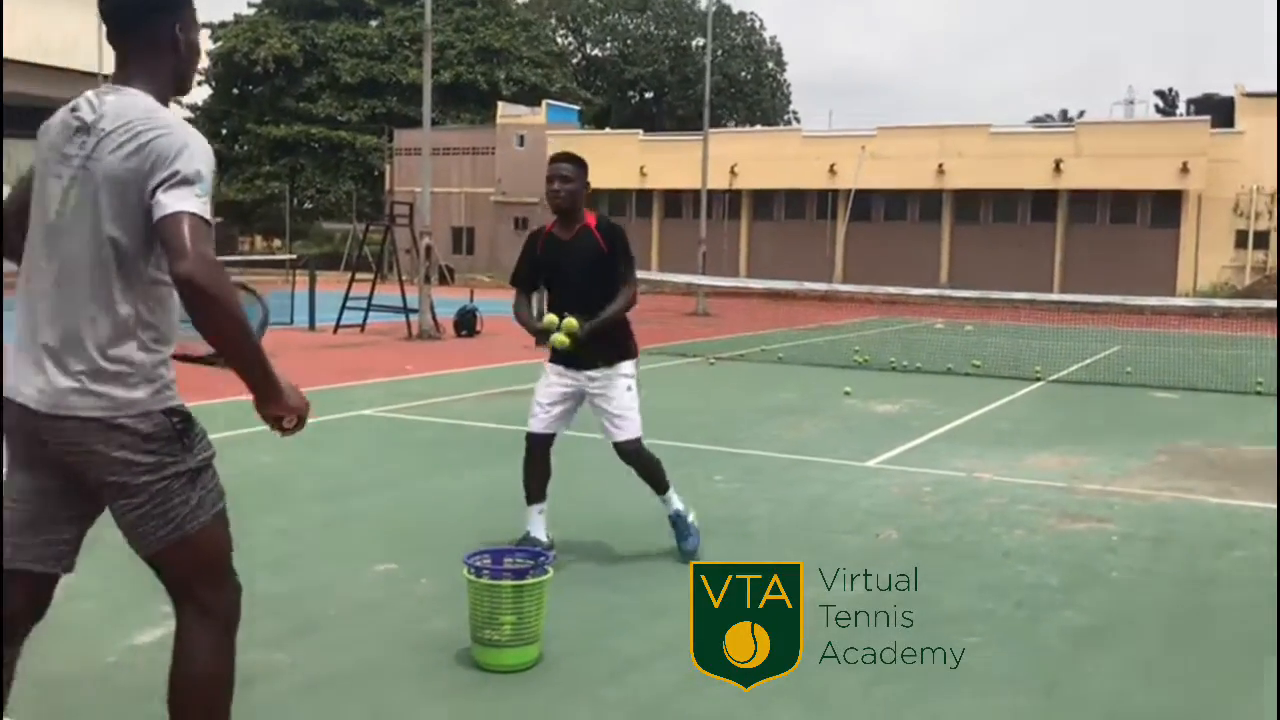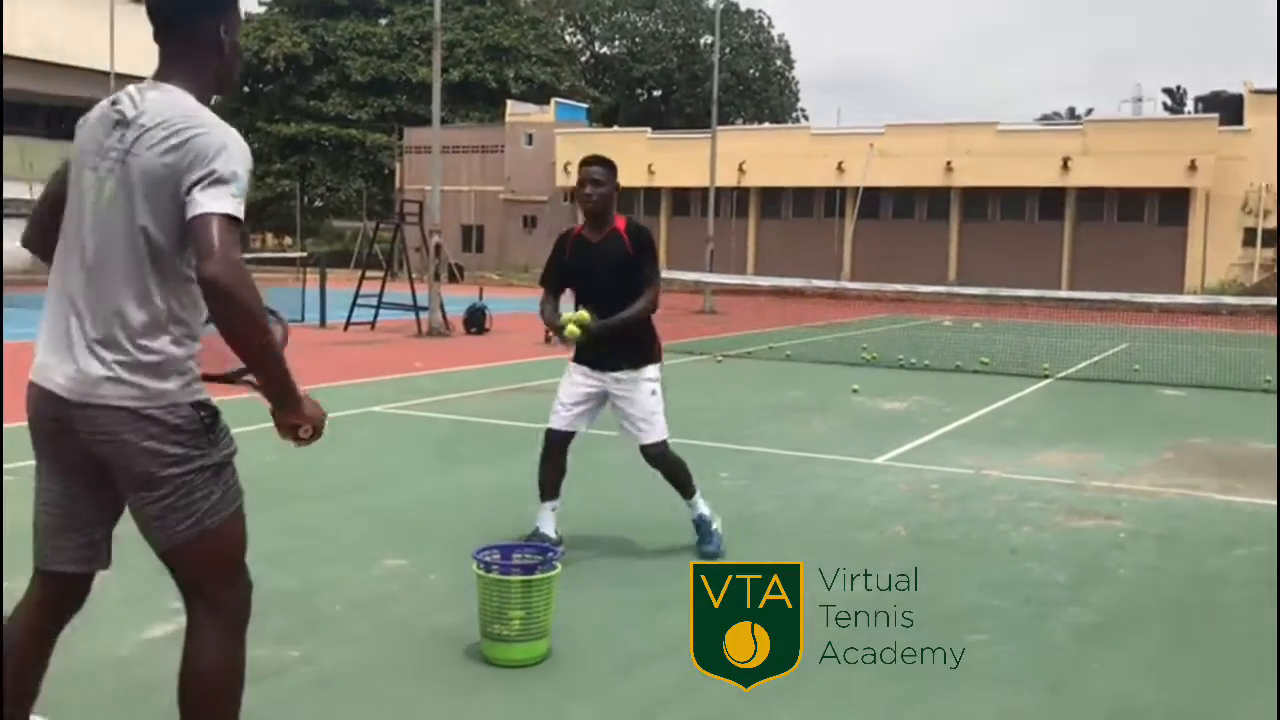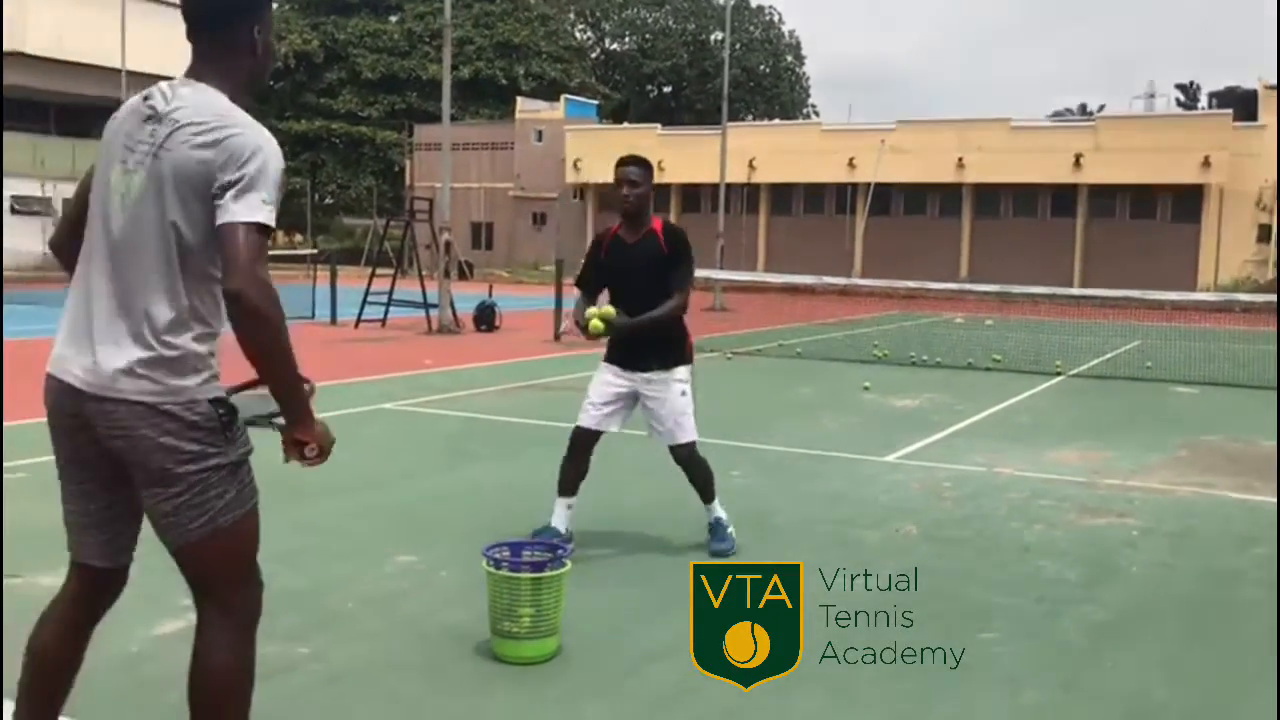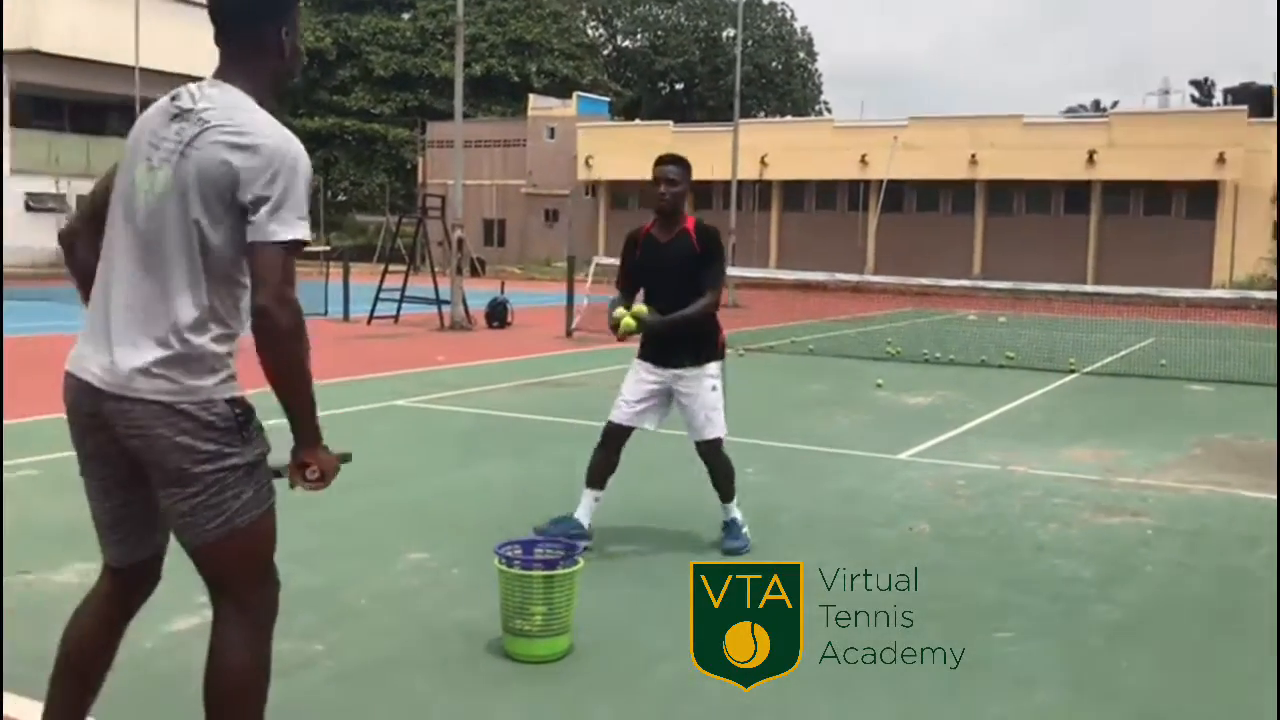
dt=0.1s
person 1, frame 1
left shoulder: (59, 127)
right shoulder: (172, 141)
right elbow: (194, 273)
right wrist: (269, 388)
right hip: (122, 414)
right knee: (209, 603)
person 1, frame 2
left shoulder: (101, 119)
right shoulder: (210, 139)
right elbow: (221, 275)
right wrist: (286, 397)
right hip: (149, 406)
right knee: (221, 600)
person 1, frame 3
left shoulder: (129, 117)
right shoulder: (243, 141)
left elbow: (68, 241)
right elbow: (245, 289)
right wrist: (299, 411)
left hip: (73, 385)
right hip: (166, 401)
left knee: (91, 583)
right knee: (230, 601)
person 1, frame 4
left shoulder: (157, 116)
right shoulder: (273, 147)
left elbow: (77, 238)
right elbow: (273, 307)
right wrist: (307, 436)
left hip: (91, 384)
right hip: (183, 400)
left knee: (125, 579)
right knee: (247, 601)
person 2, frame 1
left shoulder: (609, 234)
right shoulder: (538, 242)
left elbow: (629, 294)
right elbow: (522, 298)
left wrist: (589, 328)
right wrist: (531, 324)
left hip: (612, 362)
right hip: (562, 363)
left knee: (630, 448)
right knee: (536, 441)
left ankle: (677, 512)
right ankle: (536, 535)
person 2, frame 2
left shoulder: (637, 237)
right shoulder: (567, 243)
left elbow: (651, 298)
right elbow: (550, 297)
left wrist: (605, 325)
right wrist: (554, 322)
left hip: (636, 365)
right hip: (586, 363)
left knee: (655, 450)
right knee: (554, 439)
left ankle: (702, 516)
right ankle: (546, 530)
person 2, frame 3
left shoulder: (673, 239)
right shoulder: (603, 244)
left elbow: (682, 300)
right elbow: (587, 296)
left wrist: (636, 323)
right wrist: (584, 318)
left hip: (667, 365)
right hip: (618, 362)
left knee: (683, 450)
right knee: (582, 438)
left ankle: (718, 520)
right ankle: (559, 526)
person 2, frame 4
left shoulder: (705, 237)
right shoulder: (637, 240)
left elbow: (713, 298)
right elbow: (625, 294)
left wrist: (667, 321)
right wrist: (620, 315)
left hip: (698, 360)
right hip: (651, 359)
left knee: (709, 445)
right knee: (613, 433)
left ankle: (732, 519)
right ankle: (580, 520)
